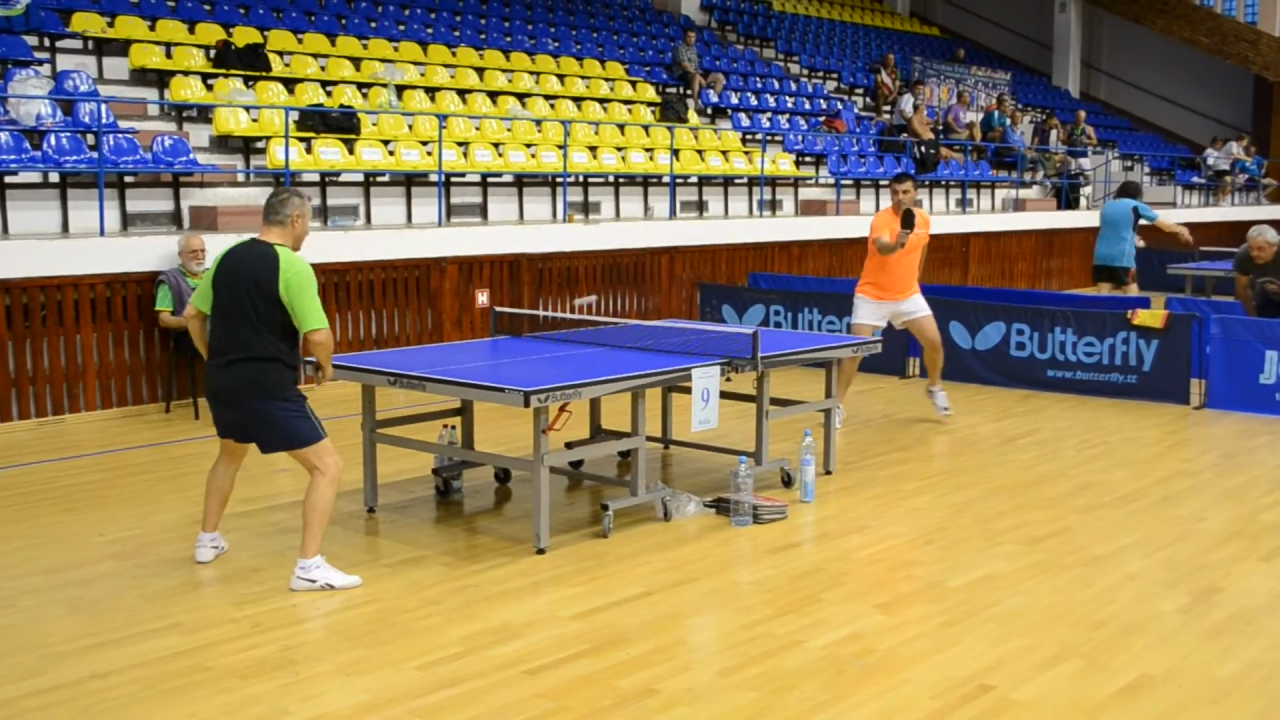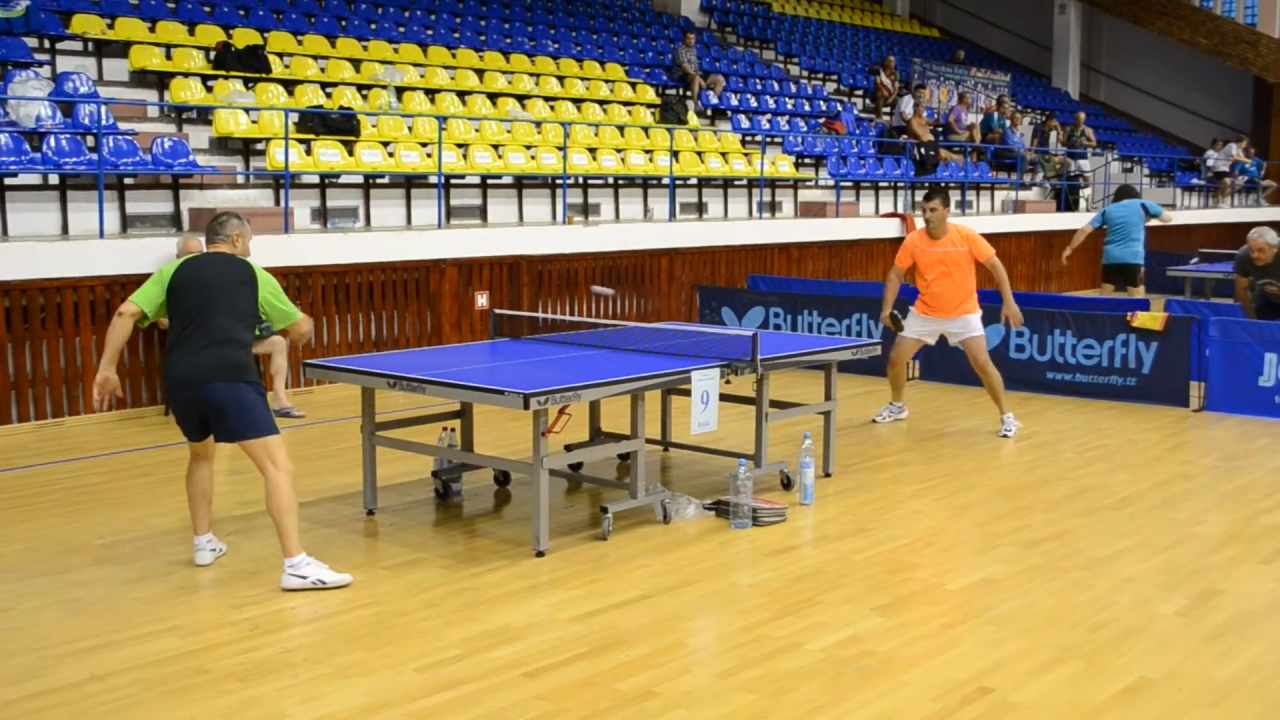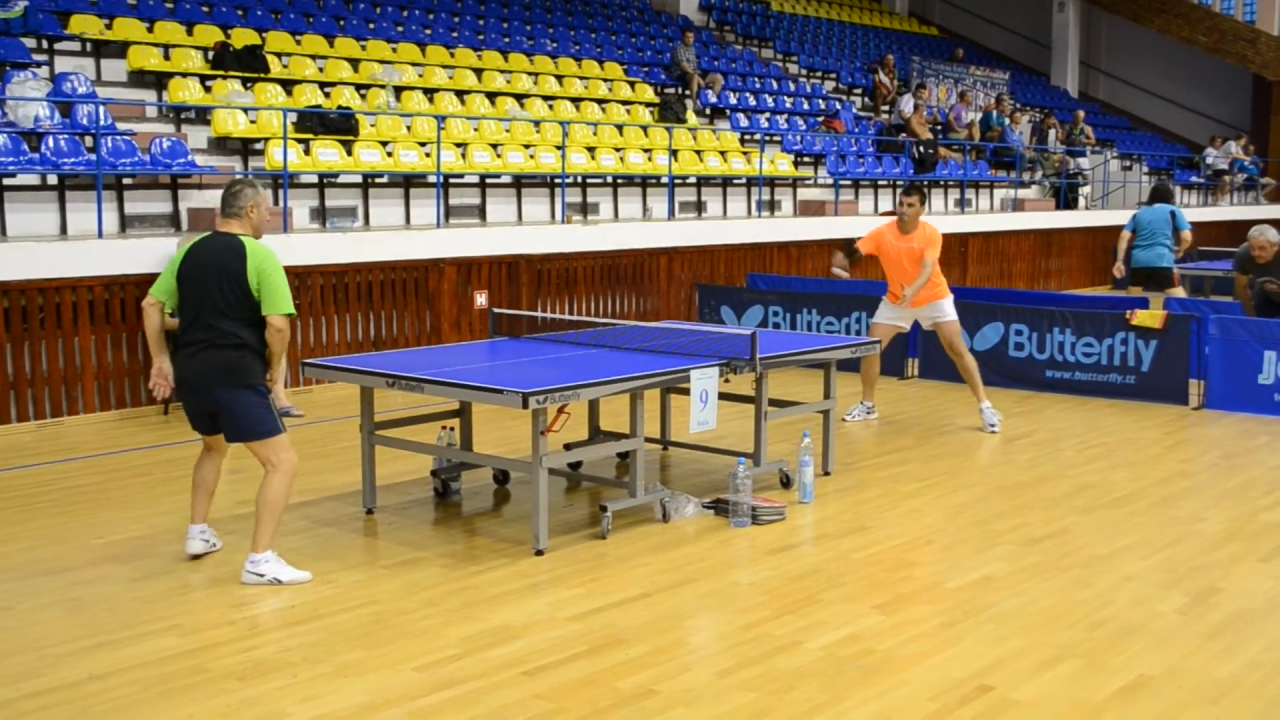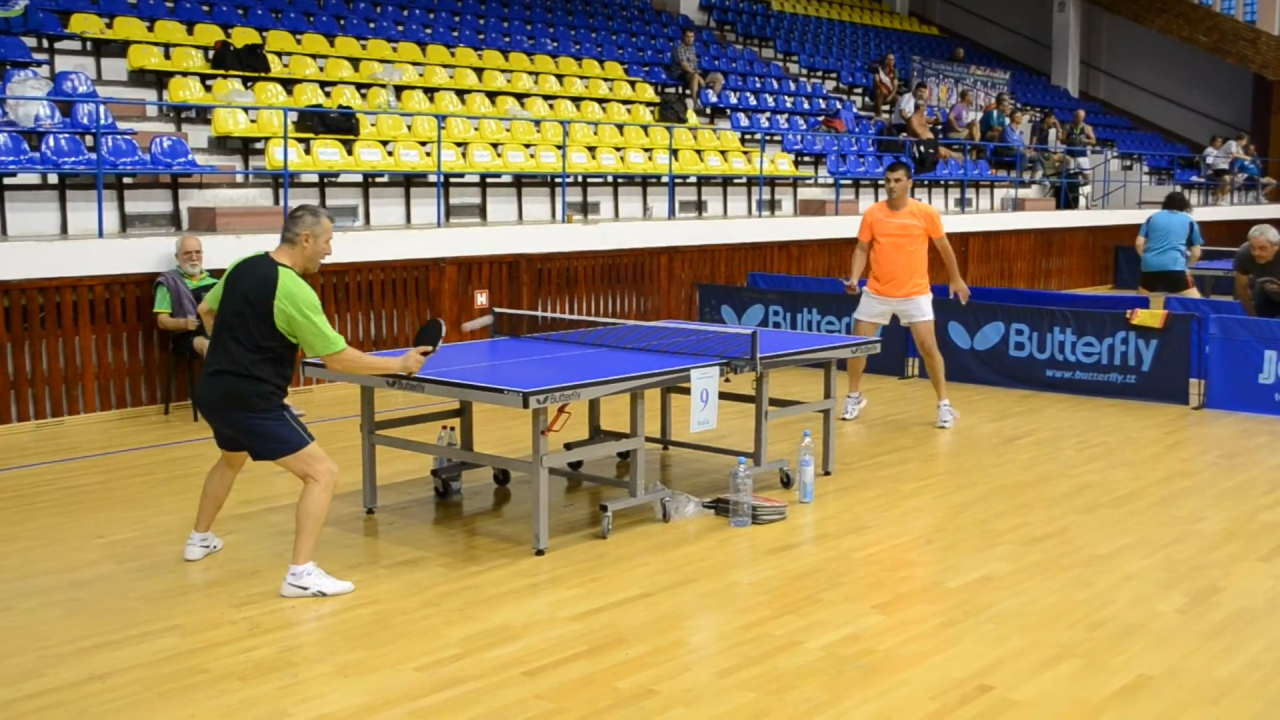
dt=0.5s
person 1, frame 1
left shoulder: (227, 257)
right shoulder: (292, 267)
left elbow: (193, 314)
right elbow: (318, 336)
right wrist: (325, 362)
left hip: (222, 386)
right hip: (270, 388)
left knee: (230, 454)
right knee: (327, 468)
left ankle: (208, 539)
right ankle: (309, 566)
person 1, frame 2
left shoulder: (174, 270)
right shoulder: (254, 274)
left elbow: (126, 313)
right elbow: (301, 329)
left wrist: (106, 368)
right wrist: (302, 323)
left hip: (181, 380)
right hip: (231, 378)
left knee: (201, 454)
right knee: (278, 466)
left ankle: (205, 542)
right ankle: (297, 563)
person 1, frame 3
left shoulder: (191, 251)
right shoulder: (259, 256)
left elbow: (152, 306)
right elbow: (278, 324)
left wrist: (161, 360)
right wrist: (273, 367)
left hip: (192, 375)
right hip: (237, 377)
left knee: (213, 447)
right knee: (281, 463)
left ankle: (198, 532)
right ankle: (261, 560)
person 1, frame 4
left shoulder: (243, 267)
right shoulder: (295, 292)
left elbow: (207, 310)
right elbow: (337, 356)
right wrist: (398, 363)
left hip: (212, 393)
right hip: (252, 402)
left knee: (230, 460)
right knee: (322, 475)
left ankle: (199, 539)
right ankle: (300, 573)
person 2, frame 1
left shoulder: (922, 218)
right shoulder: (882, 219)
right elbow: (881, 247)
left wrist: (916, 281)
right wrist: (896, 245)
left hip: (908, 296)
right hip: (872, 295)
left knee: (934, 341)
left ankle: (934, 387)
right ankle: (837, 405)
person 2, frame 2
left shoulder: (966, 236)
right shoulder: (913, 241)
left elbow: (995, 266)
right elbow: (895, 274)
left wrist: (1009, 302)
right wrist: (887, 307)
left hip: (963, 313)
right hip: (925, 312)
left knee: (982, 363)
right knee: (896, 359)
left ankle: (1006, 416)
right ankle: (897, 405)
person 2, frame 3
left shoulder: (930, 233)
right shoulder: (883, 232)
left elbow: (927, 269)
right elbow: (854, 252)
left wrist: (912, 292)
right wrist: (841, 260)
left hip: (934, 299)
right hip: (896, 300)
left knee: (958, 349)
left ankle: (985, 405)
right ankle: (867, 404)
person 2, frame 4
left shoulder: (925, 213)
right shoulder: (872, 213)
left elbow: (943, 246)
right elbow: (862, 249)
left wrist: (956, 279)
right wrist: (854, 278)
left hip: (915, 293)
right hip: (877, 293)
left knee: (928, 348)
left ankle: (943, 403)
right ankle: (854, 397)
